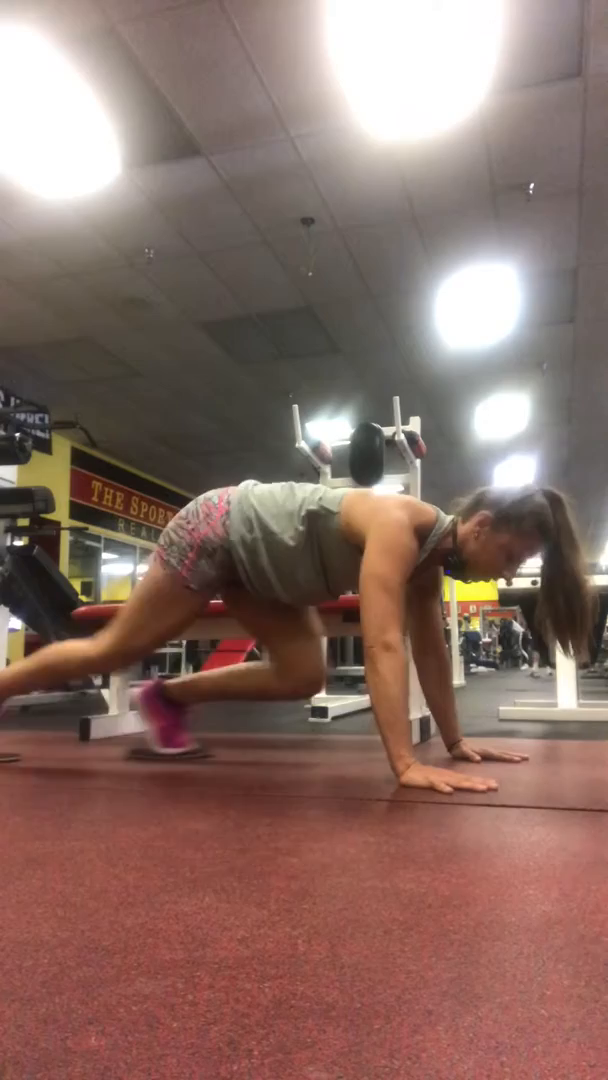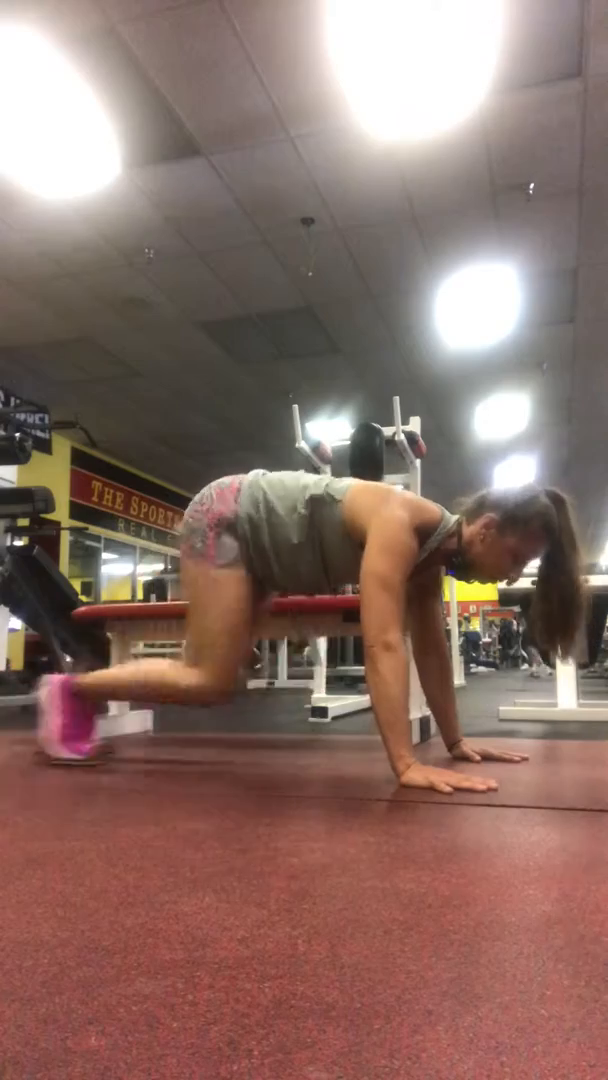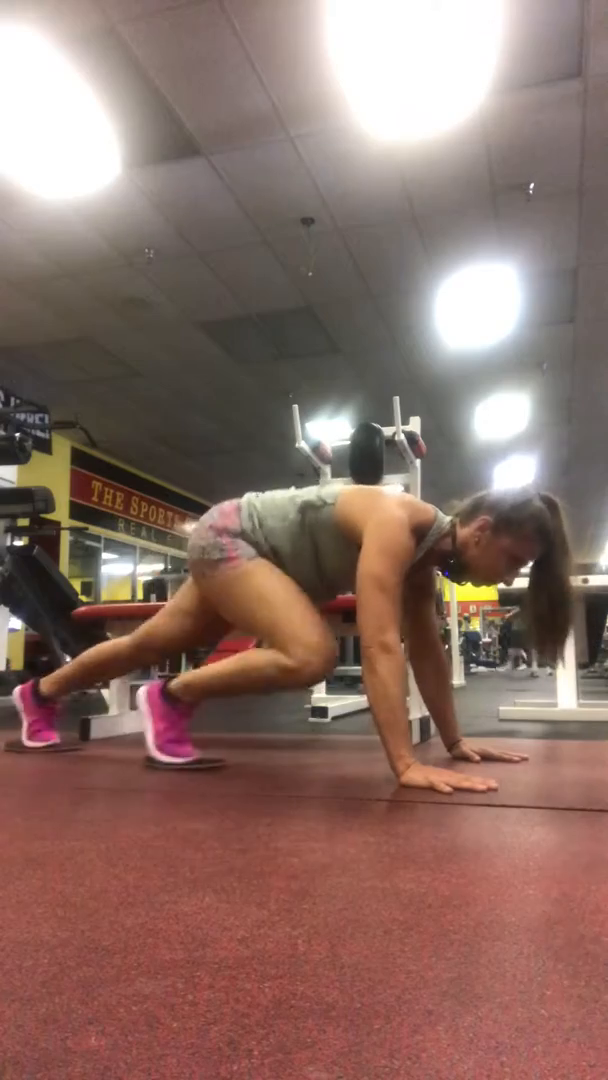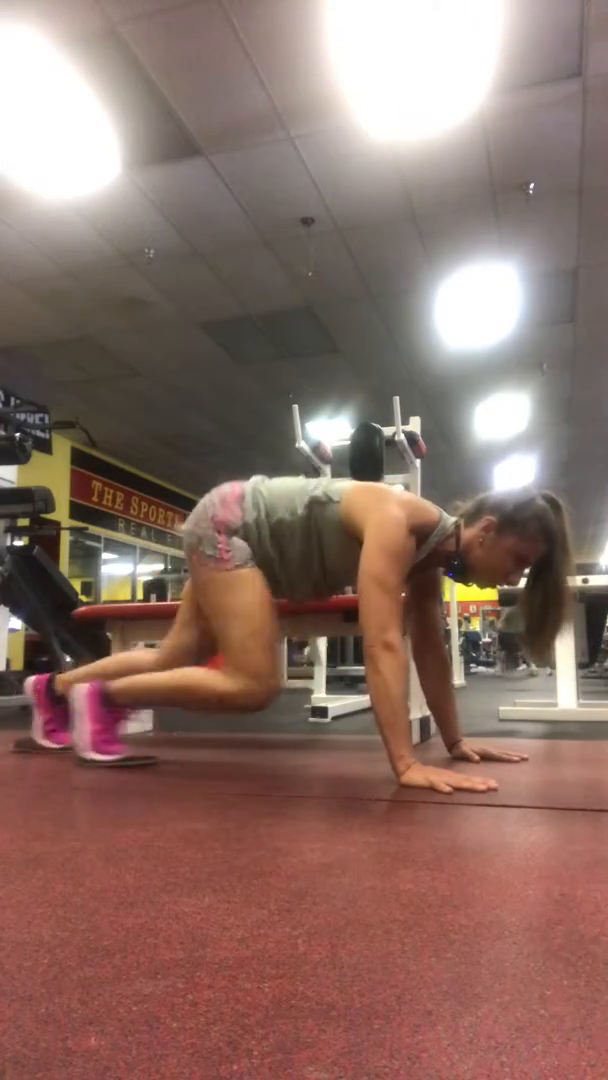
dt=0.2s
person 1, frame 1
left shoulder: (430, 550)
right shoulder: (398, 527)
left elbow: (429, 649)
right elbow: (383, 647)
left wrist: (455, 742)
right wrist: (405, 765)
left hip: (248, 556)
right hip: (212, 533)
left knee: (306, 675)
right knee: (112, 649)
left ankle: (167, 699)
person 1, frame 2
left shoulder: (434, 547)
right shoulder: (401, 525)
left elbow: (432, 647)
right elbow: (384, 645)
left wrist: (456, 741)
right wrist: (407, 765)
left hip: (256, 539)
right hip: (223, 516)
left knee: (209, 672)
right knee: (210, 683)
left ankle: (78, 694)
right ankle: (72, 689)
person 1, frame 3
left shoulder: (427, 550)
right shoulder: (396, 526)
left elbow: (425, 648)
right elbow: (381, 647)
left wrist: (454, 741)
right wrist: (406, 765)
left hip: (249, 554)
right hip: (228, 535)
left knee: (147, 645)
right knee: (309, 656)
left ankle: (39, 696)
right ankle: (170, 699)
person 1, frame 4
left shoulder: (436, 548)
right shoulder: (397, 525)
left elbow: (429, 647)
right elbow: (383, 647)
left wrist: (454, 740)
right wrist: (406, 765)
left hip: (250, 539)
right hip: (224, 524)
left knee: (172, 660)
right knee: (255, 687)
left ankle: (57, 686)
right ankle: (101, 696)
